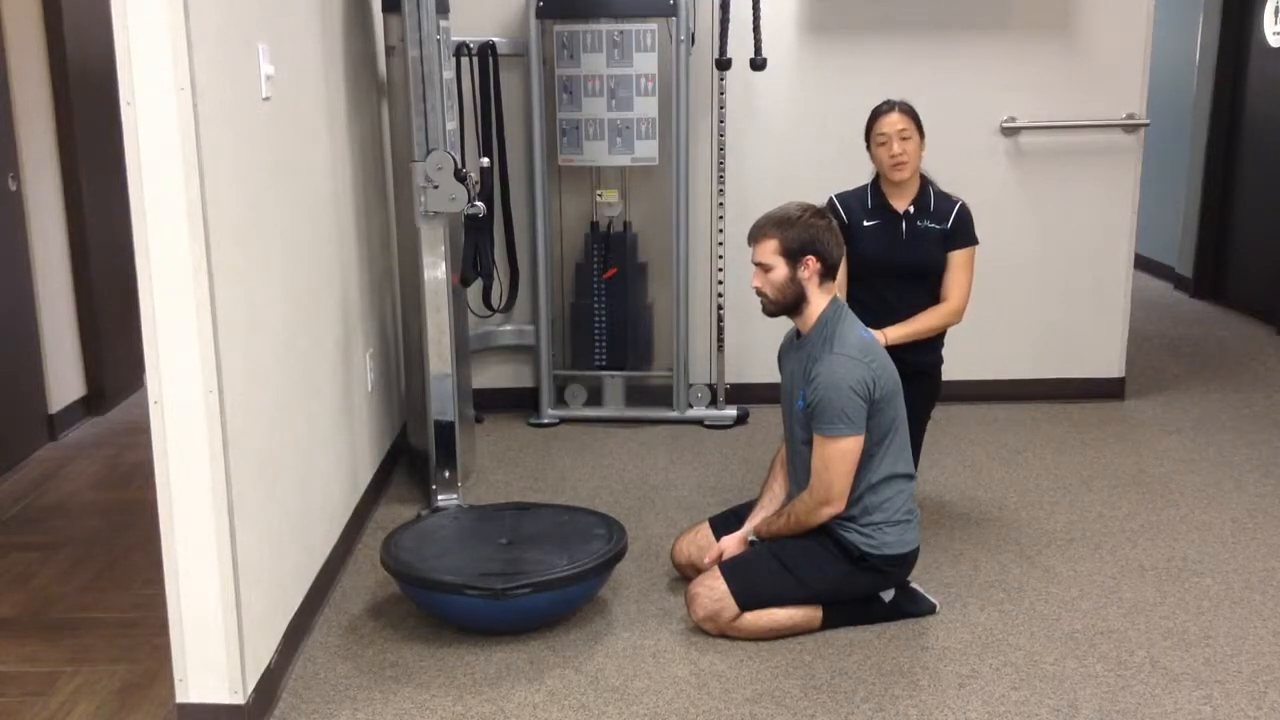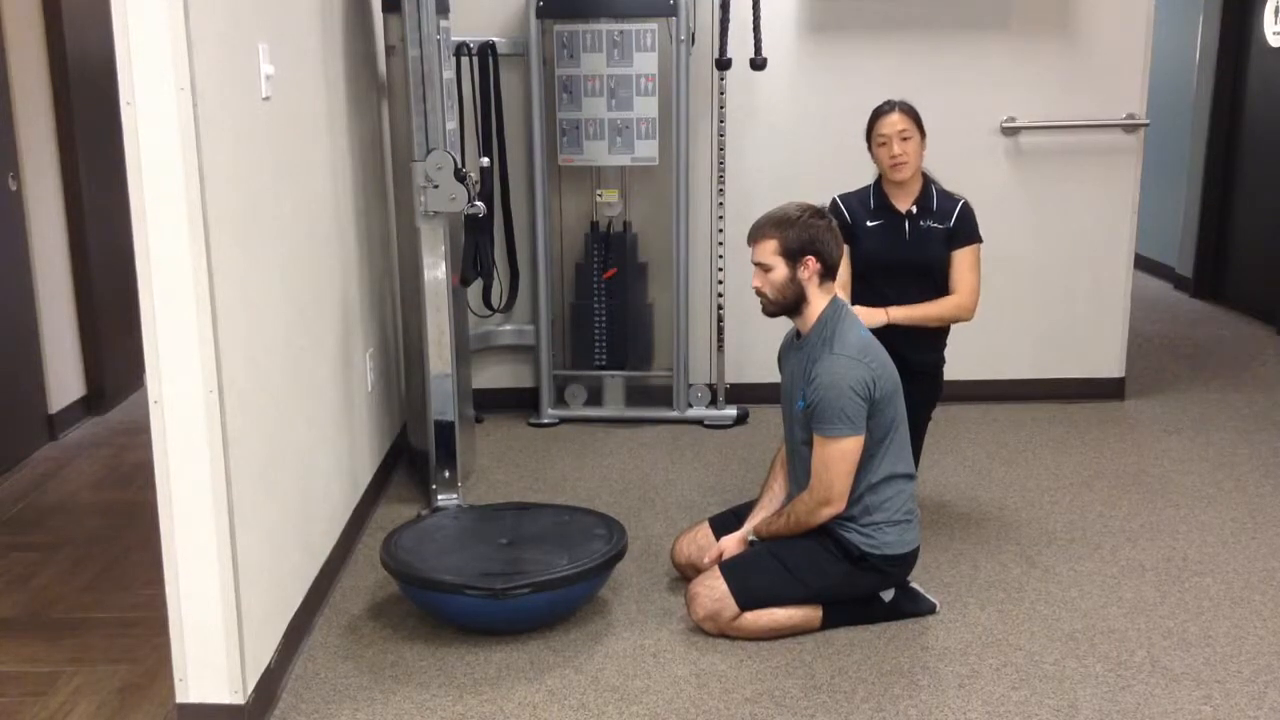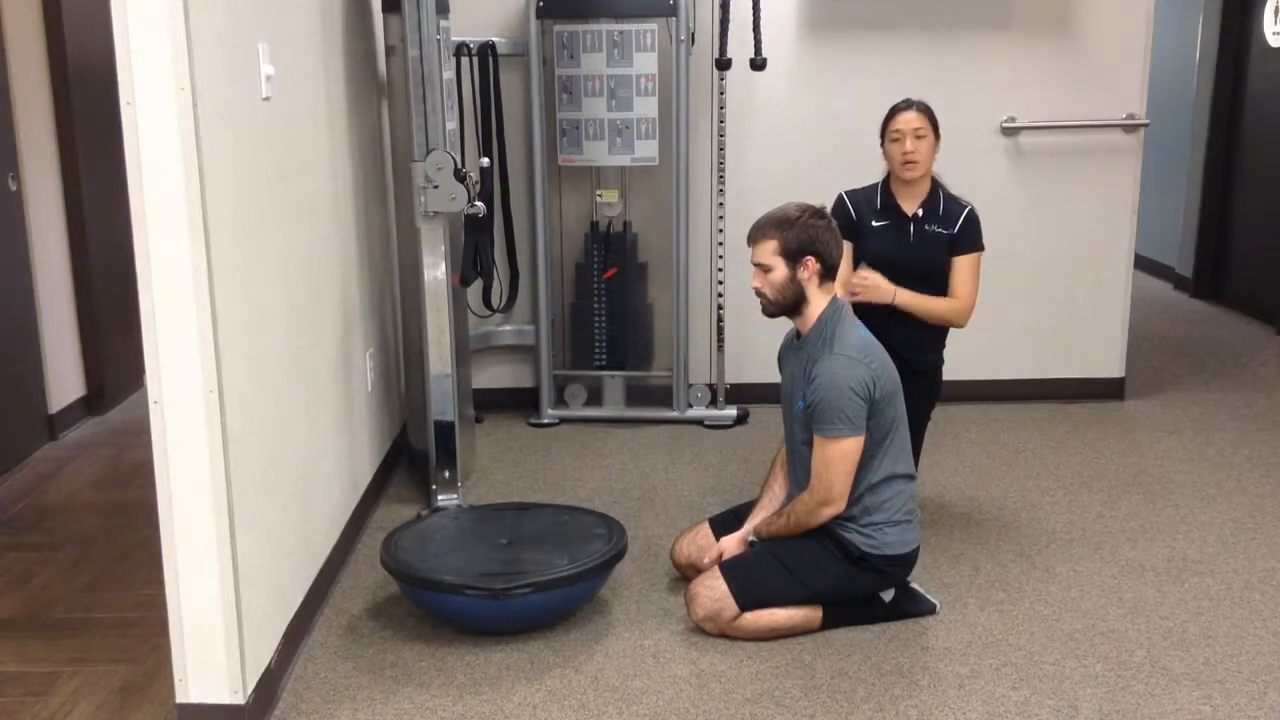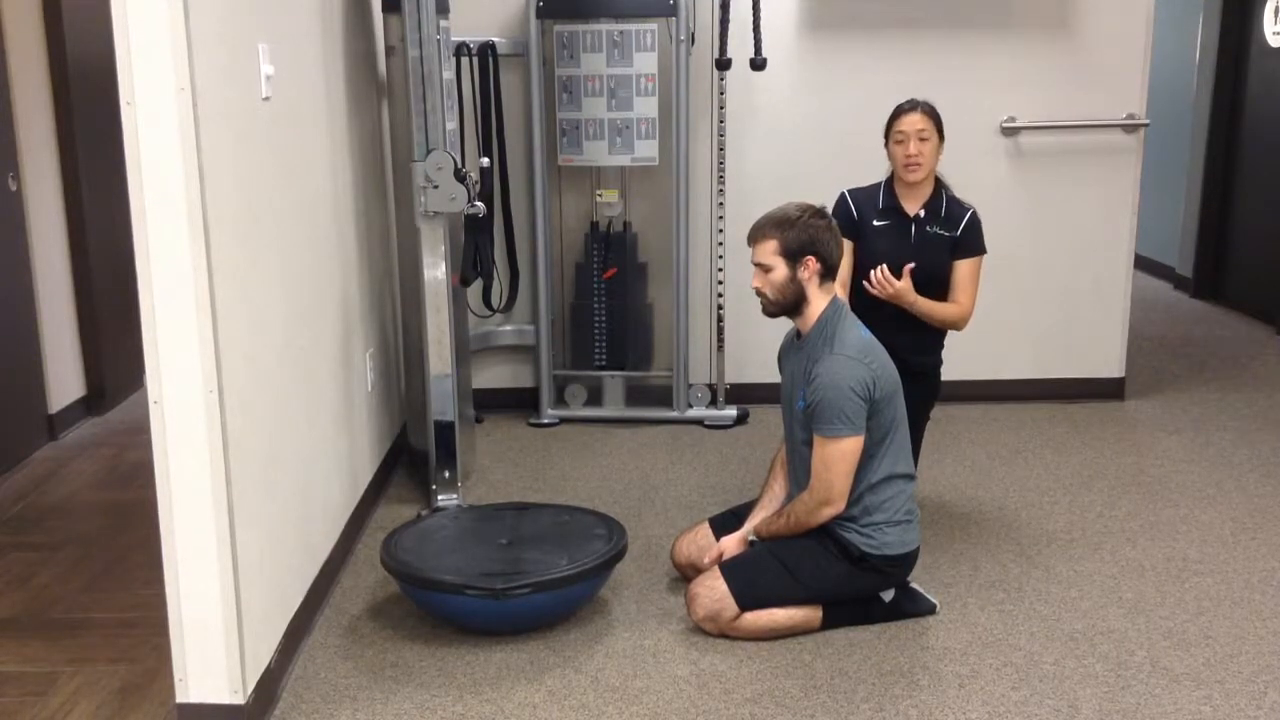
dt=0.5s
person 1, frame 1
left shoulder: (840, 367)
right shoulder: (800, 339)
left elbow: (827, 501)
right elbow: (792, 449)
left wrist: (753, 535)
right wrist: (751, 526)
left hip: (865, 541)
right hip: (824, 513)
left knee: (707, 604)
right knee: (688, 553)
left ankle: (874, 600)
right ankle: (852, 587)
person 1, frame 2
left shoulder: (839, 367)
right shoulder: (799, 339)
left elbow: (827, 501)
right elbow: (792, 449)
left wrist: (754, 535)
right wrist: (750, 526)
left hip: (865, 540)
right hip: (823, 513)
left knee: (707, 604)
right knee: (688, 553)
left ankle: (873, 600)
right ankle: (857, 590)
person 1, frame 3
left shoulder: (840, 367)
right shoulder: (800, 340)
left elbow: (827, 501)
right elbow: (793, 449)
left wrist: (752, 536)
right wrist: (750, 526)
left hip: (864, 542)
right hip: (822, 511)
left knee: (708, 604)
right knee: (688, 553)
left ankle: (874, 600)
right ankle: (851, 586)
person 1, frame 4
left shoulder: (840, 367)
right shoulder: (800, 339)
left elbow: (827, 501)
right elbow: (793, 449)
left wrist: (753, 536)
right wrist: (750, 526)
left hip: (864, 541)
right hip: (822, 512)
left knee: (708, 604)
right knee: (688, 553)
left ankle: (873, 600)
right ankle: (856, 588)
person 2, frame 1
left shoulder: (952, 214)
right shoulder: (844, 209)
left elbow: (953, 306)
right elbow: (832, 296)
left wrist: (883, 336)
left hip: (917, 370)
person 2, frame 2
left shoulder: (954, 212)
right shoulder: (846, 210)
left elbow: (964, 303)
right elbow: (837, 294)
left wrist: (883, 315)
left hip: (919, 370)
person 2, frame 3
left shoulder: (960, 218)
right shoulder: (852, 206)
left elbow: (959, 310)
right elbow: (837, 293)
left wrist: (891, 293)
left hip: (918, 371)
person 2, frame 4
left shoulder: (962, 221)
right shoulder: (854, 205)
left elbow: (960, 314)
right elbow: (835, 290)
left wrist: (909, 299)
left hip: (917, 371)
